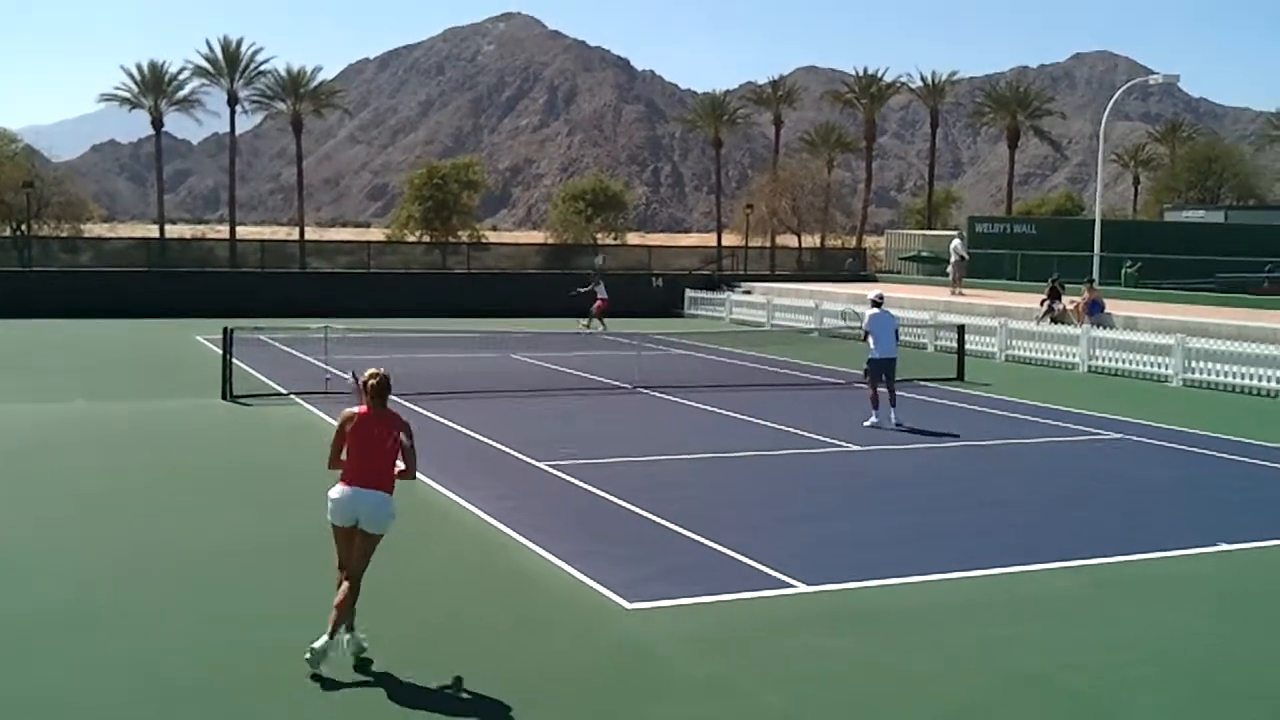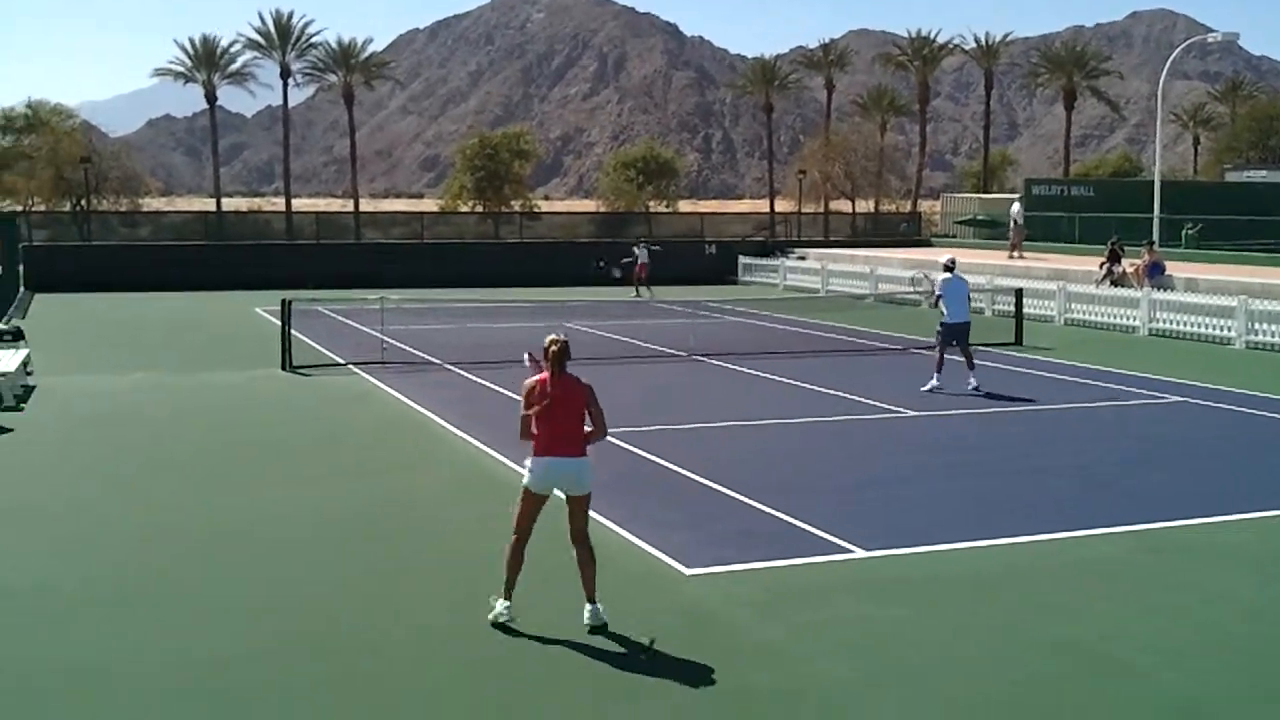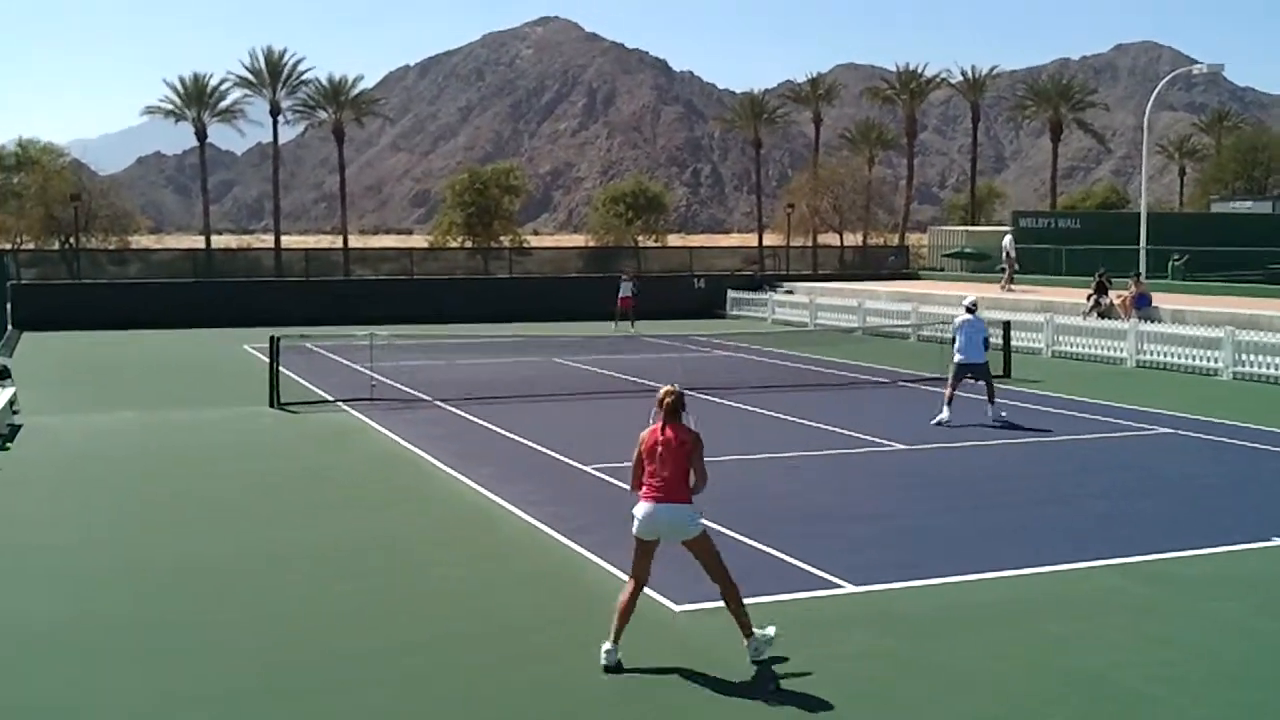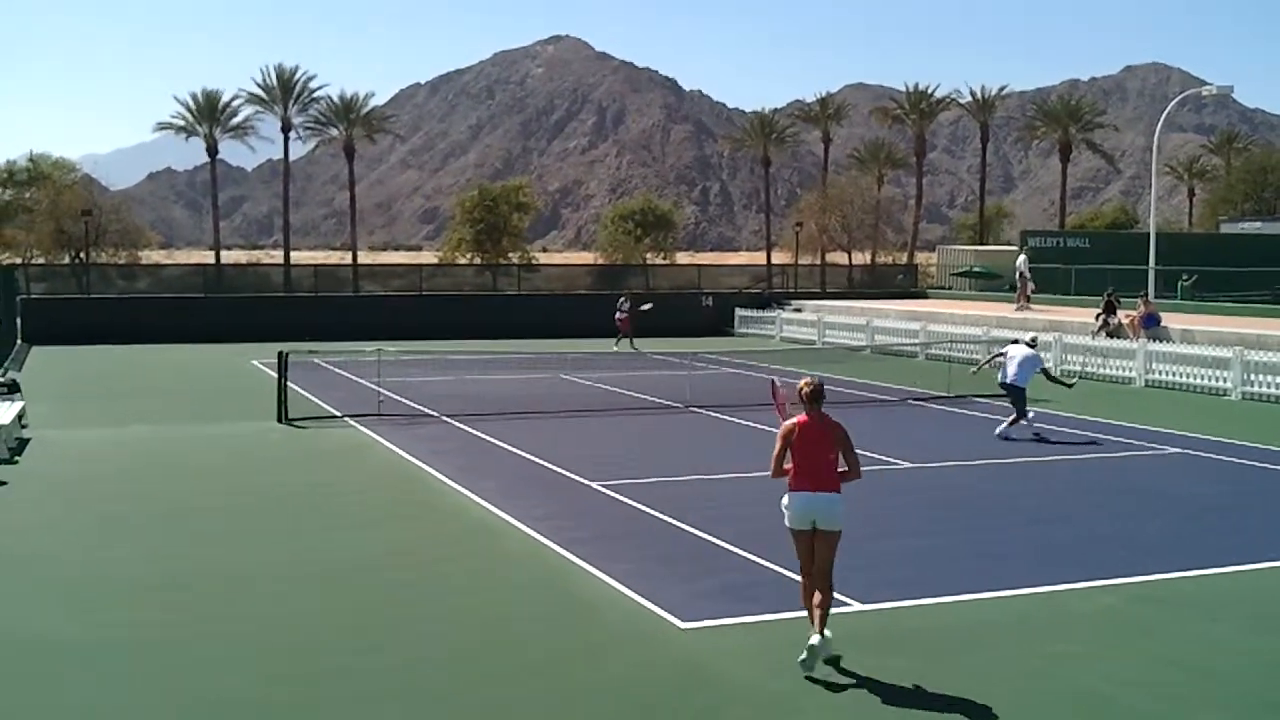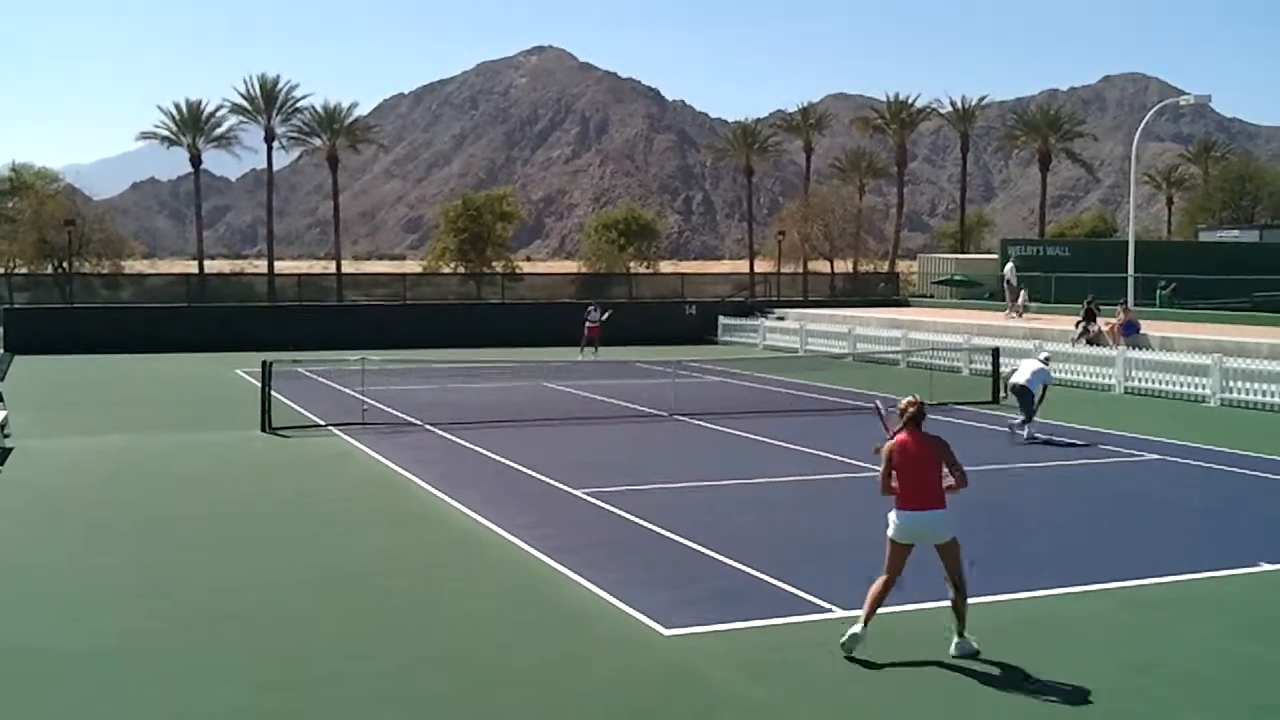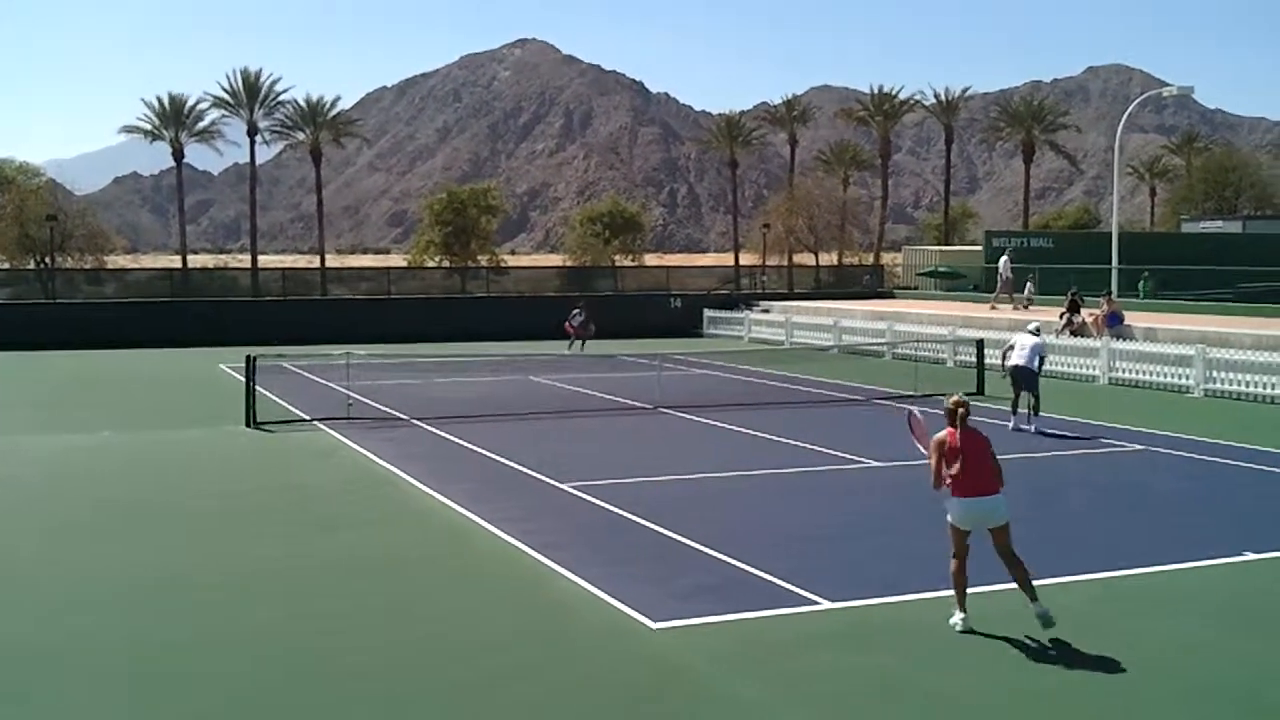
dt=0.4s
person 1, frame 1
left shoulder: (348, 417)
right shoulder: (401, 425)
left elbow: (332, 463)
right elbow: (409, 473)
left hip: (345, 496)
right hip: (379, 503)
left knee: (346, 570)
right knee: (354, 576)
left ankle: (348, 633)
right ankle: (327, 639)
person 1, frame 2
left shoulder: (532, 386)
right shoulder: (582, 388)
left elbow: (524, 432)
right elbow: (601, 431)
left hip: (541, 465)
right hip: (575, 466)
left knee: (520, 535)
right knee: (580, 540)
left ankle: (505, 601)
right ankle: (592, 607)
person 1, frame 3
left shoulder: (645, 436)
right shoulder: (691, 437)
left elbow: (634, 485)
right elbow: (700, 480)
right wrist: (686, 492)
left hip: (647, 510)
right hip: (682, 514)
left knee: (636, 584)
right knee: (723, 578)
left ankle: (611, 647)
right ankle: (751, 639)
person 1, frame 4
left shoulder: (789, 428)
right shoulder: (837, 428)
left elbow: (776, 472)
right elbow: (854, 472)
left hip: (798, 502)
right hip: (829, 502)
left knee: (808, 574)
right knee: (823, 577)
left ankle: (818, 636)
right ankle: (818, 637)
person 1, frame 5
left shoulder: (892, 446)
right shoulder: (938, 444)
left elbow: (885, 490)
right elbow: (961, 482)
left hip: (905, 518)
right hip: (937, 517)
left knee: (888, 578)
right knee: (956, 578)
left ankle: (860, 628)
right ankle: (961, 641)
person 1, frame 6
left shoulder: (940, 440)
right shoulder: (982, 438)
left elbow: (936, 482)
right elbow: (999, 481)
left hip: (963, 504)
right hip: (993, 502)
left knee: (959, 558)
right knee: (1010, 558)
left ankle: (961, 615)
right ankle: (1037, 605)
